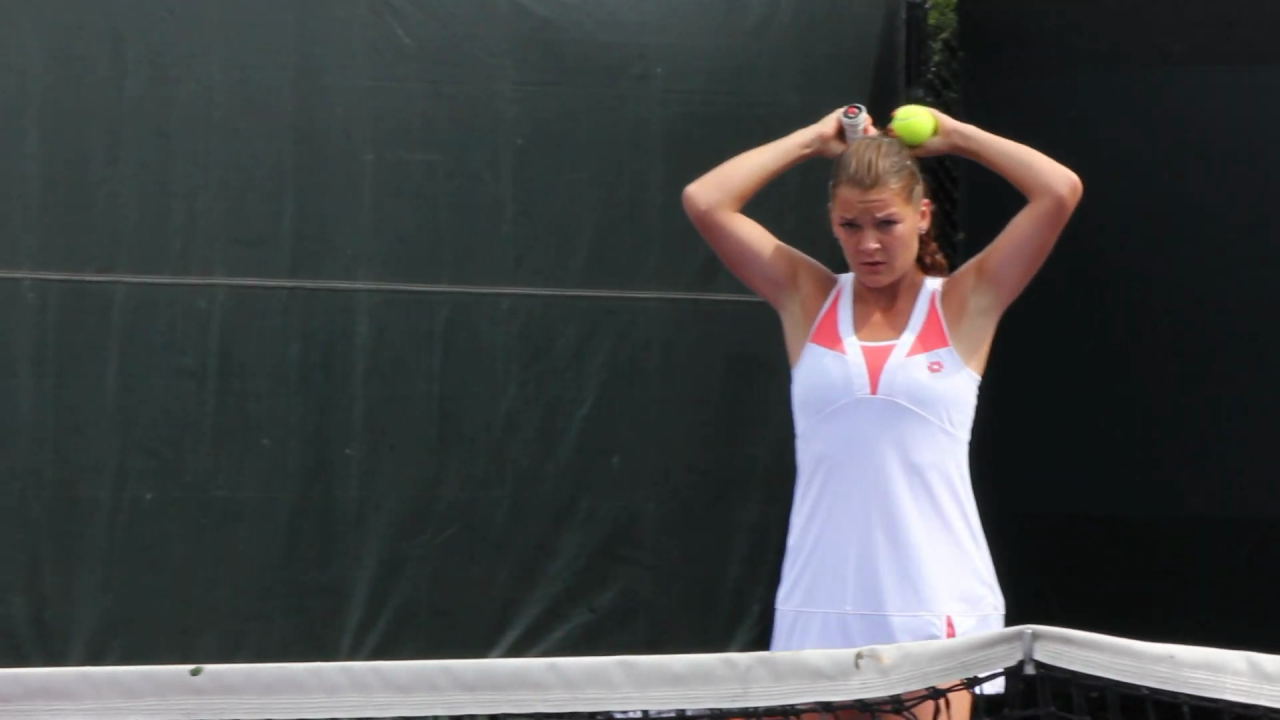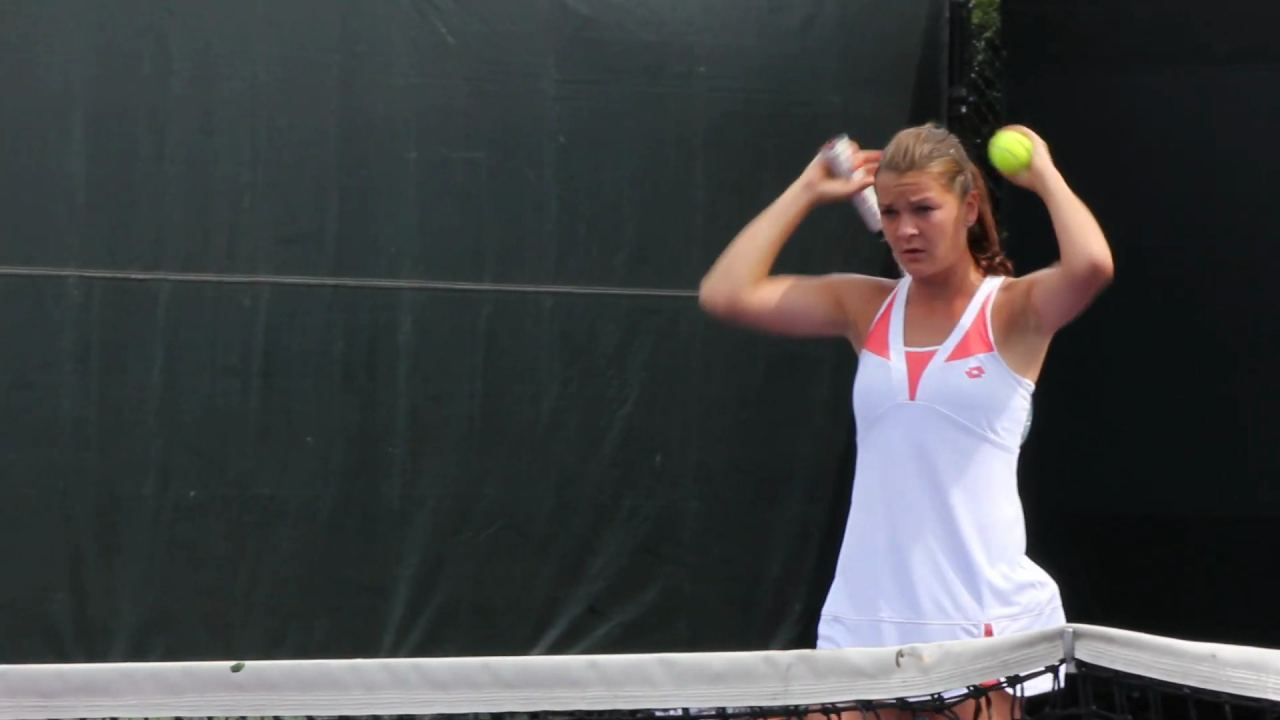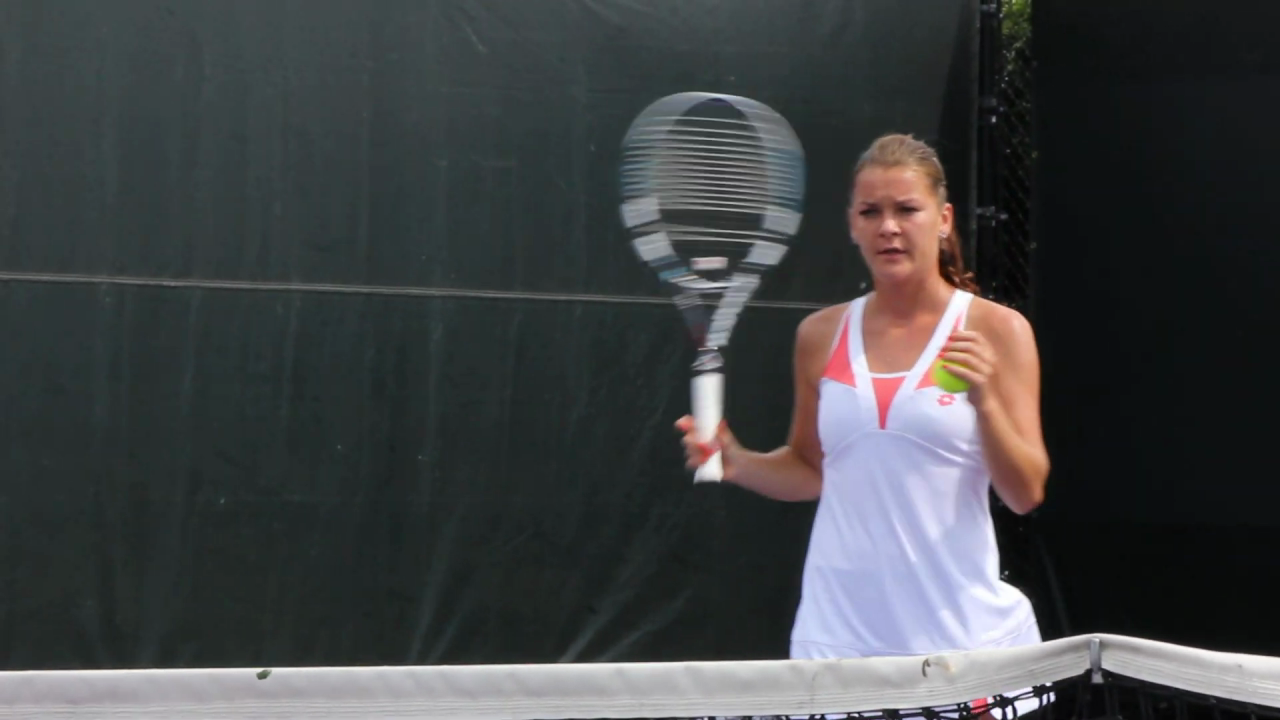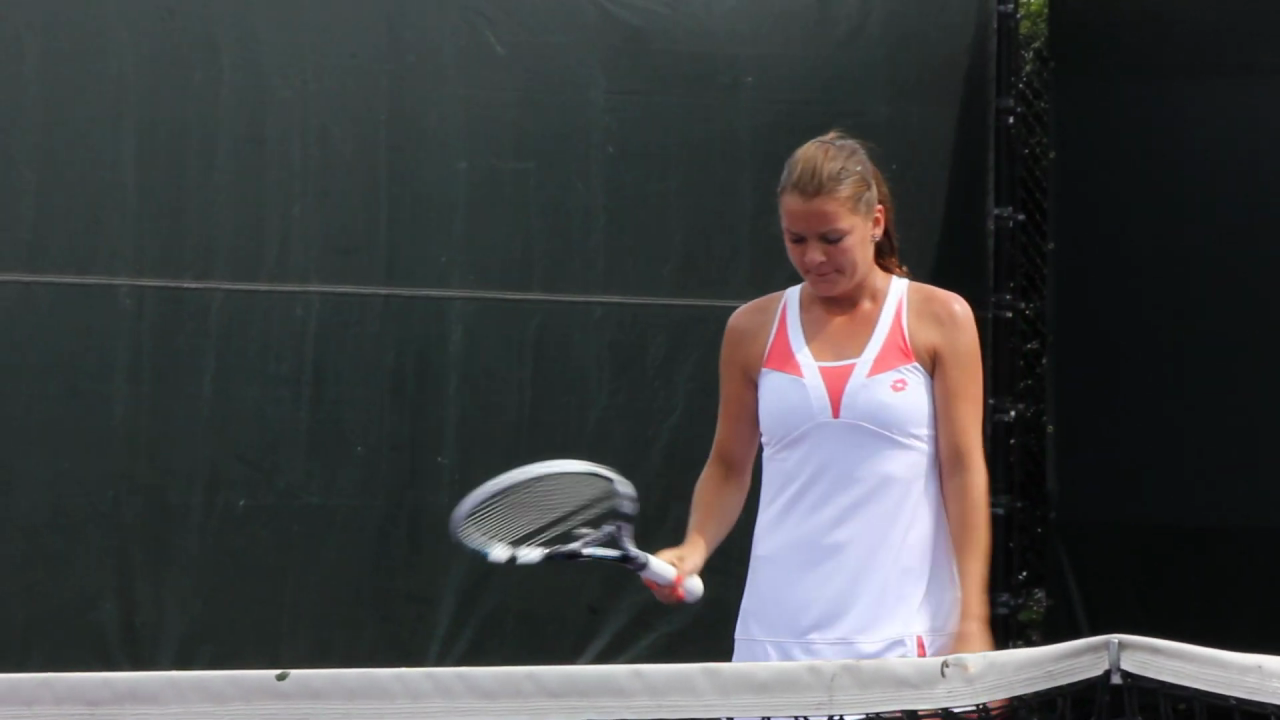
dt=0.5s
person 1, frame 1
left shoulder: (963, 305)
right shoulder: (808, 299)
left elbow: (1061, 191)
right elbow: (703, 202)
left wrist: (955, 135)
right wrist: (815, 138)
left hip: (935, 611)
right hip: (822, 605)
person 1, frame 2
left shoulder: (1016, 305)
right shoulder: (865, 304)
left elbow: (1091, 263)
right elbow: (723, 296)
left wrist: (1044, 177)
right wrist: (806, 188)
left hip: (978, 614)
right hip: (863, 613)
person 1, frame 3
left shoulder: (998, 331)
right shoulder: (820, 333)
left elbow: (1026, 492)
left wrist: (985, 404)
right wrist: (732, 460)
left hip: (960, 637)
right hip: (837, 633)
person 1, frame 4
left shoulder: (937, 318)
right shoulder: (751, 326)
left elbow: (965, 470)
right elbow: (728, 466)
left wrist: (969, 620)
right wrist: (692, 550)
left hip: (908, 627)
right hip: (778, 630)
